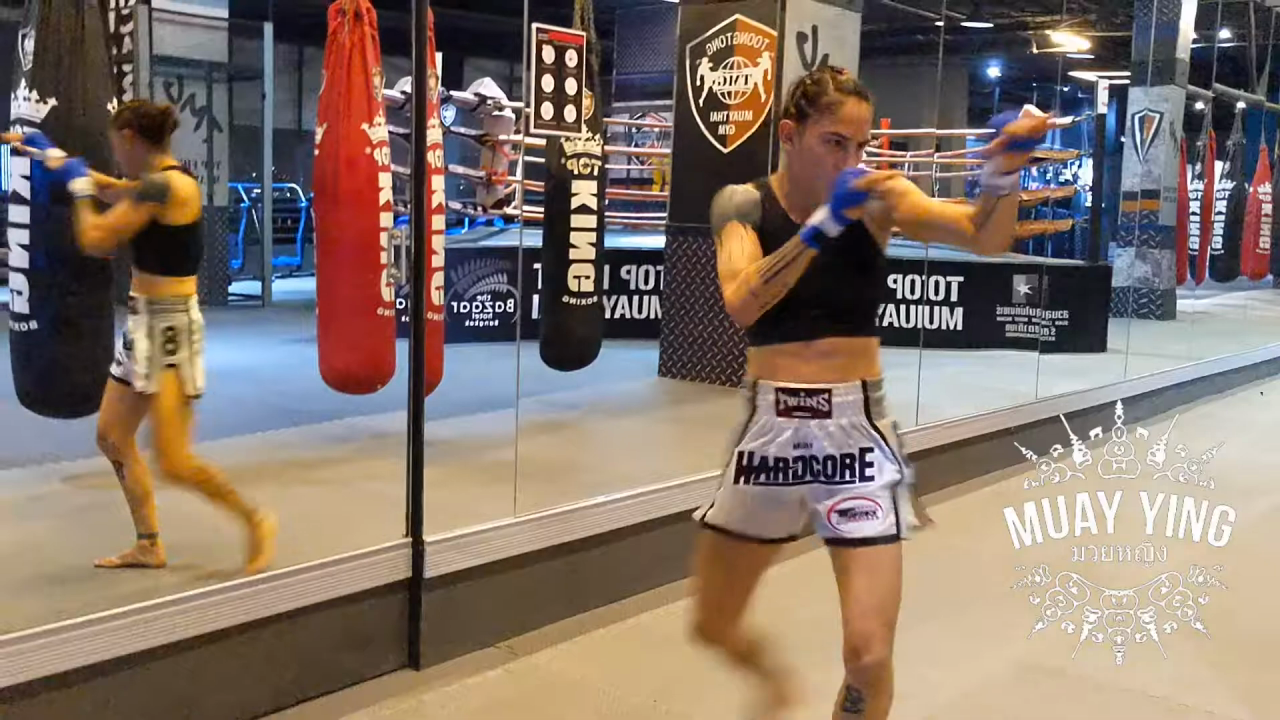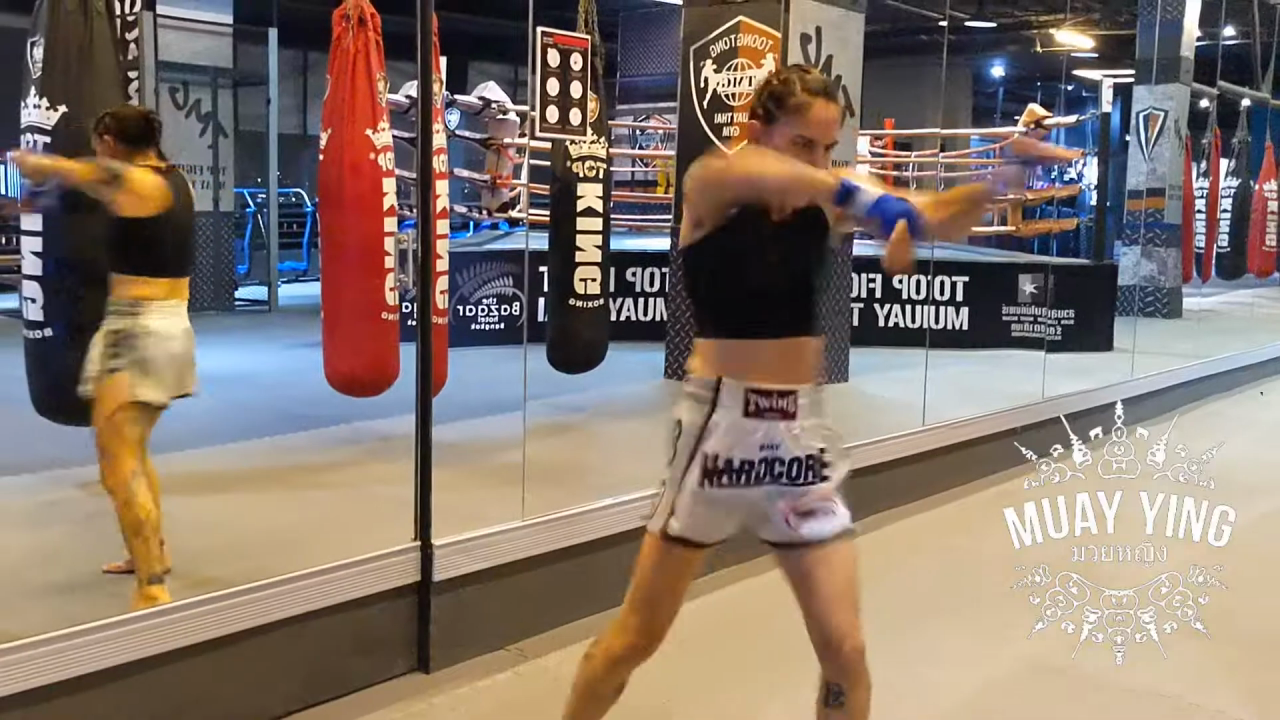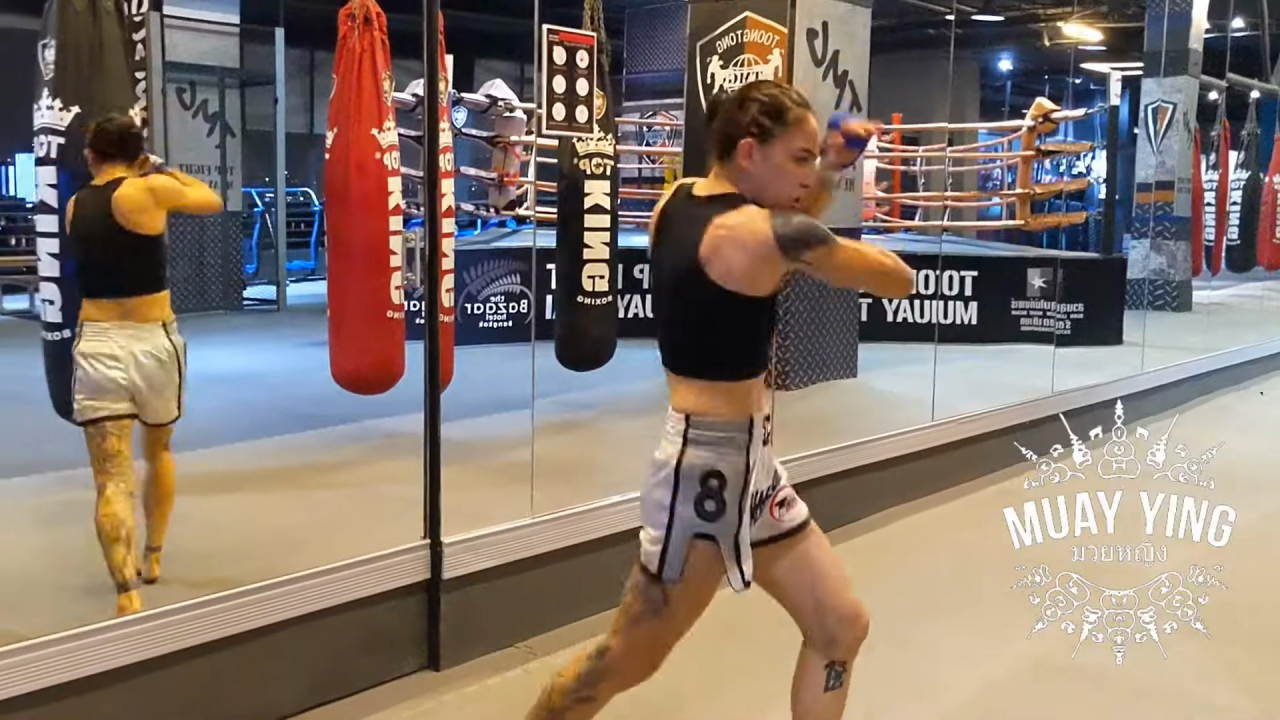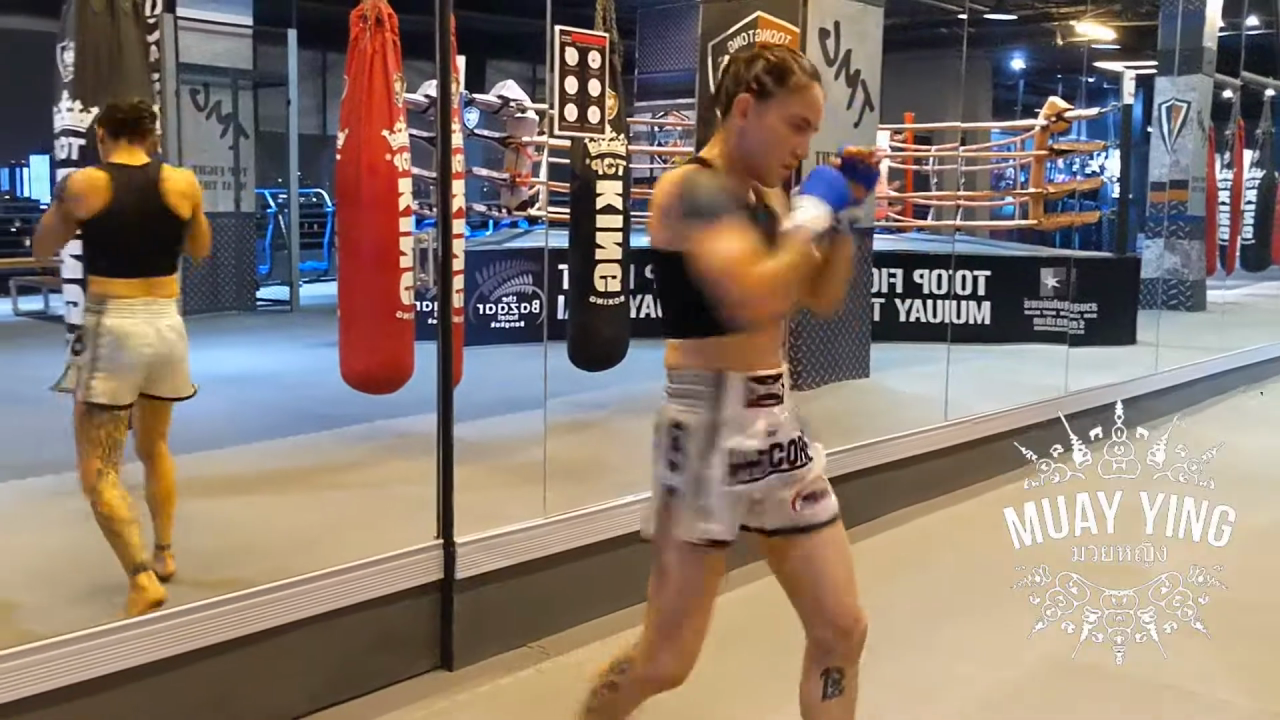
dt=0.2s
person 1, frame 1
left shoulder: (878, 199)
right shoulder: (741, 204)
left elbow: (987, 239)
right elbow: (743, 304)
left wrist: (1001, 171)
right wrist: (826, 220)
left hip: (857, 435)
right hip: (771, 435)
left knee: (868, 652)
right knee: (713, 624)
person 1, frame 2
left shoulder: (825, 194)
right shoulder: (712, 185)
left elbow: (931, 220)
right elbow: (750, 174)
left wrist: (994, 177)
right wrist: (867, 199)
left hip: (799, 439)
right hip: (719, 434)
left knee: (845, 650)
right knee: (637, 637)
person 1, frame 3
left shoulder: (683, 201)
right shoulder: (758, 231)
right elbow: (896, 281)
left wrist: (835, 167)
left hip: (737, 455)
right hip: (712, 466)
left knee: (844, 625)
right knee: (628, 659)
person 1, frame 4
left shoulder: (763, 190)
right shoulder: (689, 189)
left elbow: (824, 299)
right elbow: (755, 307)
left wrist: (846, 203)
right wrist: (811, 211)
left hip: (774, 424)
right hip: (707, 430)
left knee: (842, 630)
right knee: (666, 660)
person 2, frame 1
left shoulder: (164, 186)
right shoulder: (157, 180)
left elbow: (95, 241)
right elbow: (113, 190)
left wrist: (79, 186)
right wrist: (51, 155)
left hip: (169, 327)
right hip: (145, 323)
left knee: (174, 462)
right knee: (112, 437)
left ankle: (255, 522)
right ankle: (149, 544)
person 2, frame 2
left shoulder: (125, 180)
right shoulder: (171, 178)
left elbow: (56, 170)
left wrist: (29, 161)
left hip: (137, 332)
right hip: (169, 328)
left knee: (118, 470)
right knee: (128, 452)
left ankle: (153, 591)
right ankle: (151, 555)
person 2, frame 3
left shoulder: (77, 205)
right shoulder: (148, 190)
right elbow: (211, 202)
left hip: (99, 349)
right hip: (155, 345)
left knee: (113, 484)
right knee: (160, 452)
left ankle: (127, 595)
right ankle: (150, 558)
person 2, frame 4
left shoulder: (81, 184)
right shoulder: (181, 182)
left elbow: (44, 248)
right elbow: (200, 251)
left hip: (109, 331)
right hip: (164, 326)
left knee: (98, 471)
right knee: (153, 449)
left ankle: (142, 580)
right ankle: (163, 556)
